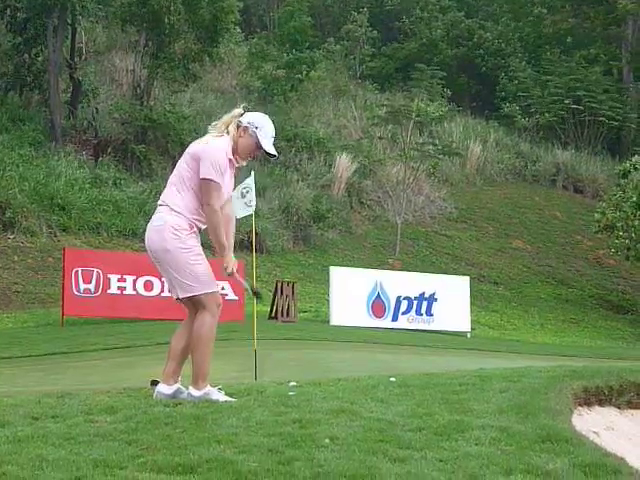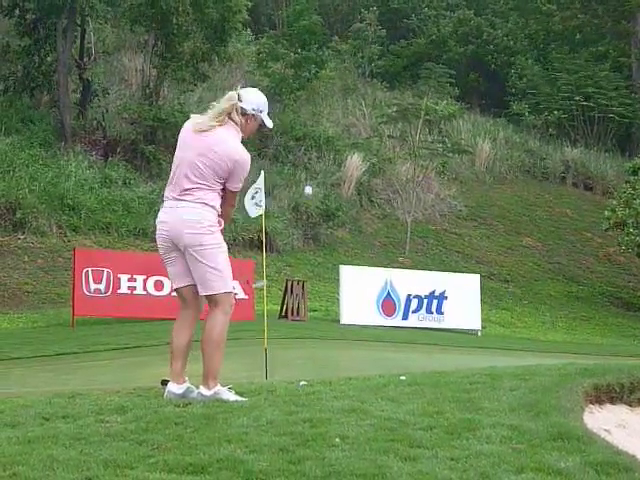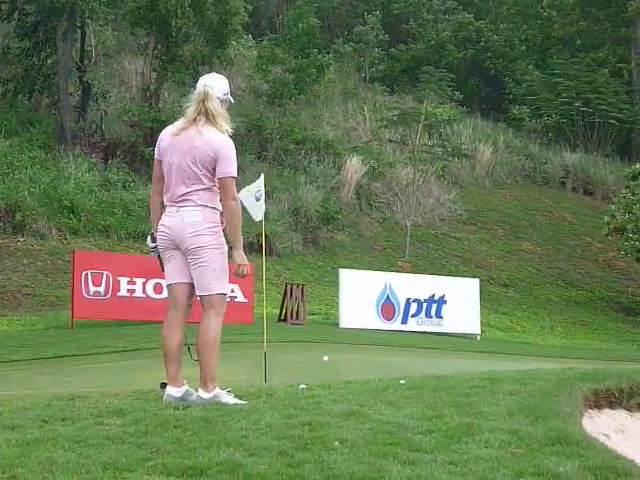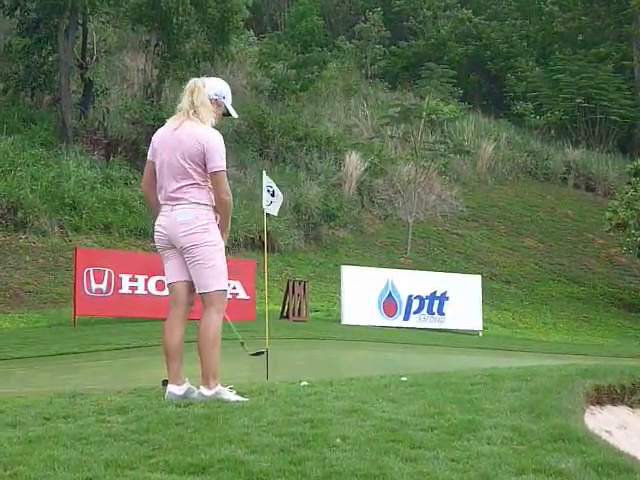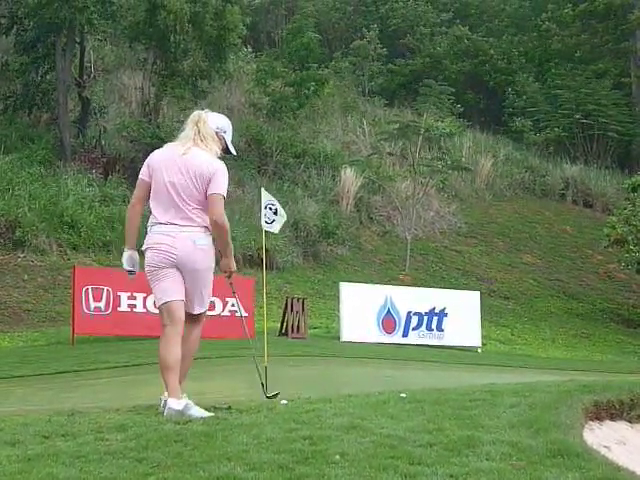
dt=1s
person 1, frame 1
left shoulder: (226, 159)
right shoulder: (215, 149)
left elbow: (226, 211)
right elbow: (210, 206)
left wrist: (229, 252)
right wrist: (223, 254)
left hip: (163, 233)
right hip: (174, 231)
left knee: (197, 310)
right knee: (211, 305)
left ankle: (168, 384)
right ankle: (200, 387)
person 1, frame 2
left shoulder: (192, 126)
right shoulder: (239, 155)
right elbow: (228, 206)
right wrist: (215, 232)
left hip: (167, 220)
right hip: (198, 223)
left knee: (189, 306)
right knee: (222, 304)
left ankle: (177, 383)
right ankle: (210, 386)
person 1, frame 3
left shoulder: (168, 134)
right shoulder: (221, 142)
left elbow: (157, 188)
right elbow: (229, 199)
left wrist: (155, 230)
right wrist: (237, 248)
left hip: (171, 224)
right hip: (202, 225)
left knee: (177, 307)
right knee: (214, 307)
left ankle: (174, 386)
right ankle: (209, 389)
person 1, frame 4
left shoulder: (162, 133)
right shoulder: (209, 136)
left elbow: (148, 186)
right elbow: (222, 195)
right wrist: (223, 231)
left hip: (167, 223)
right hip: (197, 222)
left knee: (179, 305)
right knee: (215, 304)
left ankle: (176, 385)
right ankle: (210, 386)
person 1, frame 5
left shoulder: (157, 156)
right shoulder: (214, 166)
left elbow: (135, 205)
right elbow: (217, 218)
left wrist: (130, 248)
right wrist: (228, 256)
left hip: (159, 243)
right hip: (196, 244)
left knee: (173, 324)
right knee: (194, 321)
left ankle: (174, 398)
right ankle: (174, 394)
